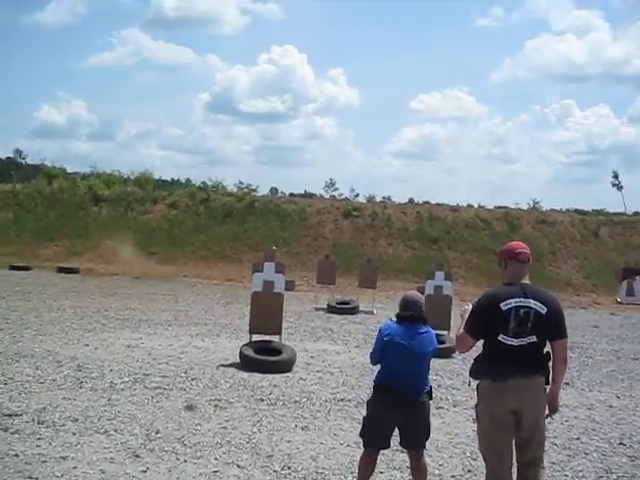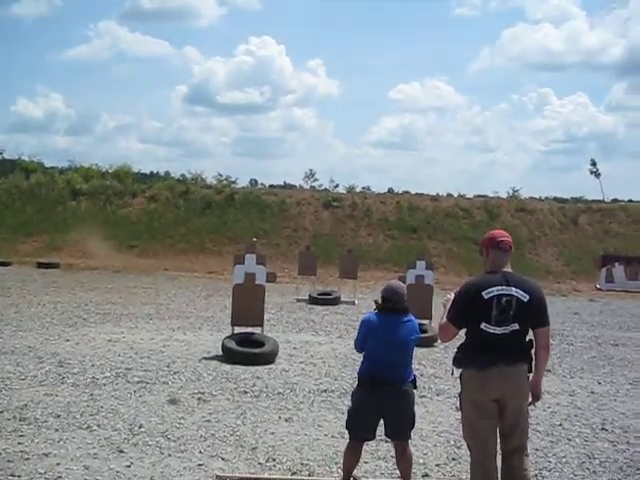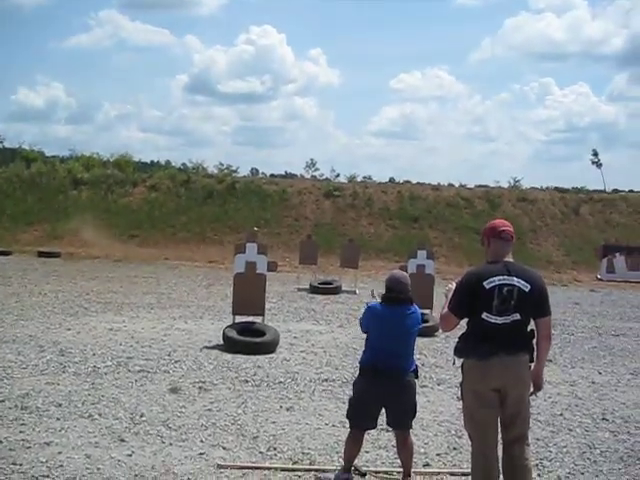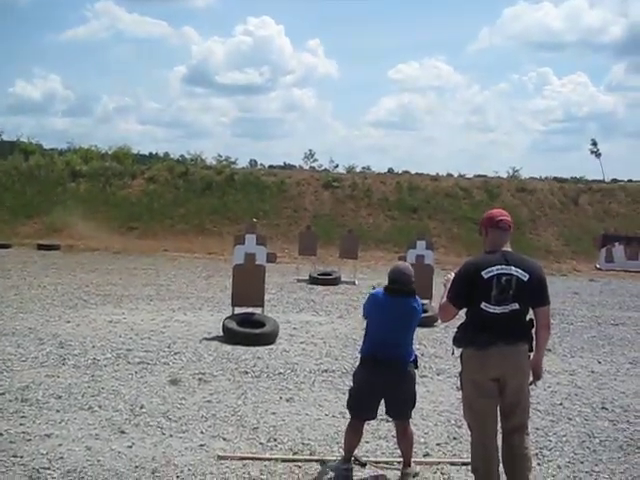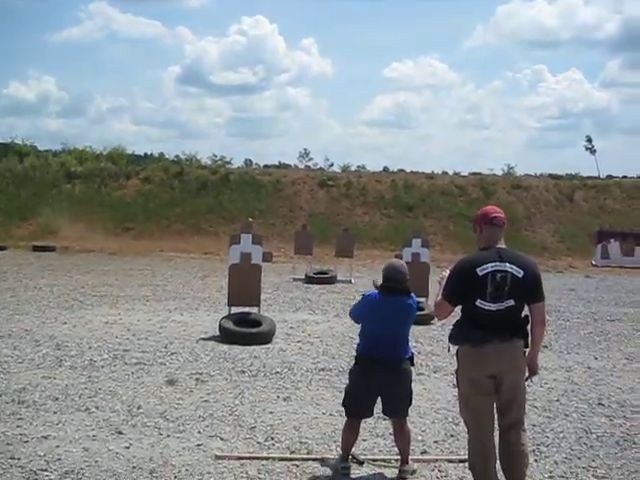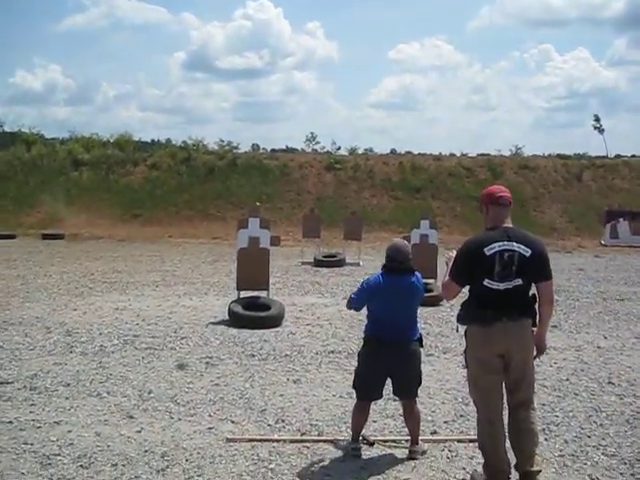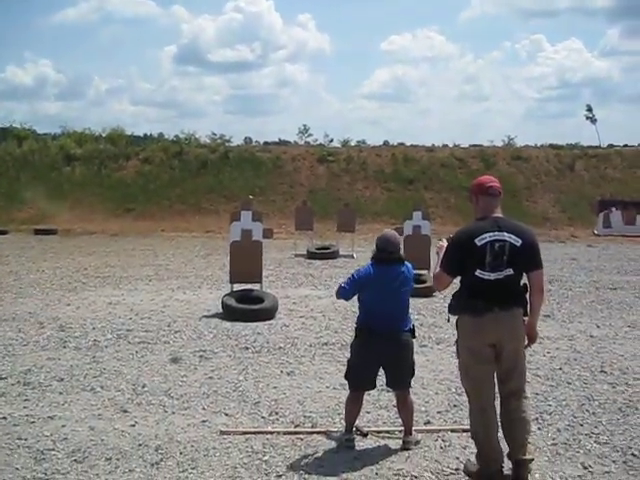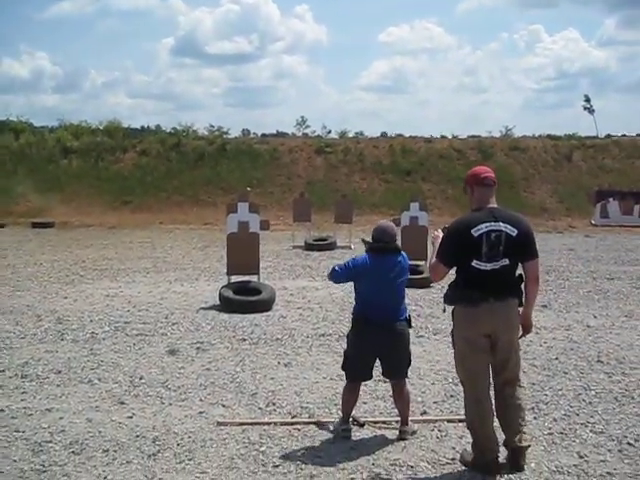
dt=0.2s
person 1, frame 1
left shoulder: (490, 299)
right shoulder: (550, 302)
left elbow: (462, 346)
right elbow: (561, 355)
left wrist: (467, 315)
right wrist: (554, 392)
left hip: (495, 388)
right hip: (533, 388)
person 1, frame 2
left shoulder: (472, 288)
right shoulder: (532, 290)
left elbow: (445, 334)
right elbow: (543, 343)
left wrist: (449, 304)
right wrist: (537, 379)
left hip: (478, 376)
right hip: (516, 376)
left knee: (482, 453)
right knee: (517, 452)
person 1, frame 3
left shoulder: (473, 278)
right shoulder: (533, 280)
left elbow: (446, 324)
right elbow: (545, 333)
left wrist: (451, 294)
right wrist: (538, 369)
left hip: (480, 366)
right hip: (518, 365)
left knee: (483, 442)
right knee: (518, 441)
person 1, frame 4
left shoulder: (472, 268)
right shoulder: (532, 269)
left elbow: (445, 314)
right elbow: (544, 322)
left wrist: (449, 284)
right wrist: (538, 358)
left hip: (478, 356)
right hip: (516, 355)
left knee: (482, 432)
right knee: (517, 431)
person 1, frame 5
left shoulder: (467, 265)
right shoulder: (526, 266)
left elbow: (441, 312)
right elbow: (539, 319)
left wrist: (445, 281)
right wrist: (533, 355)
left hip: (475, 353)
right hip: (512, 352)
left knee: (479, 429)
right knee: (514, 427)
person 1, frame 6
left shoulder: (474, 245)
right shoulder: (534, 245)
left elbow: (448, 293)
right elbow: (547, 297)
left wrist: (451, 262)
right wrist: (541, 333)
left hip: (483, 333)
right hip: (521, 331)
left knee: (488, 408)
right knee: (523, 405)
person 1, frame 7
left shoulder: (465, 236)
right shoulder: (524, 235)
left elbow: (440, 283)
right elbow: (538, 287)
left wrist: (442, 252)
right wrist: (532, 322)
left hip: (475, 323)
right hip: (512, 321)
left knee: (481, 398)
right knee: (515, 395)
person 1, frame 8
left shoulder: (461, 227)
right shoulder: (519, 224)
left elbow: (436, 274)
right elbow: (533, 276)
left wrist: (438, 243)
right wrist: (527, 312)
left hip: (470, 313)
right hip: (506, 311)
left knee: (476, 388)
right knee: (510, 384)
left ankle: (485, 456)
right ankle: (516, 450)
person 2, frame 1
left shoulder: (388, 329)
right shoulder: (431, 336)
left elbow: (374, 360)
right elbow: (422, 361)
left hip: (385, 398)
right hip: (417, 401)
left knee: (371, 449)
right knee: (416, 453)
person 2, frame 2
left shoulder: (370, 321)
right shoulder: (413, 324)
left elbow: (358, 347)
left hip: (369, 388)
right hip: (401, 390)
left knee: (356, 440)
right knee: (401, 443)
person 2, frame 3
left shoulder: (374, 310)
right shoulder: (415, 314)
left hip: (371, 377)
right hip: (403, 380)
left knee: (357, 429)
right knee: (403, 432)
person 2, frame 4
left shoulder: (376, 298)
right shoulder: (416, 305)
left hip: (371, 367)
right hip: (403, 370)
left knee: (357, 419)
right knee: (403, 423)
person 2, frame 5
left shoulder: (371, 299)
right shoulder: (411, 302)
left elbow: (355, 316)
left hip: (367, 366)
right hip: (398, 368)
left knee: (354, 418)
right knee: (400, 420)
left ankle: (343, 462)
person 2, frame 6
left shoulder: (374, 282)
right shoulder: (417, 281)
left elbow: (352, 305)
left hip: (375, 348)
right hip: (407, 349)
left knee: (363, 399)
right knee: (409, 401)
left ankle: (354, 443)
right ankle: (415, 445)
person 2, frame 7
left shoulder: (365, 273)
right shoulder: (407, 271)
left elbow: (341, 294)
left hip: (368, 339)
right hip: (399, 339)
left knee: (357, 390)
right knee: (403, 392)
left ankle: (348, 434)
right ankle: (408, 436)
person 2, frame 8
left shoulder: (361, 263)
right shoulder: (403, 261)
left elbow: (333, 276)
left hip: (364, 329)
right hip: (396, 329)
left knee: (353, 380)
right knee: (399, 382)
left ankle: (344, 424)
right ankle: (405, 426)
